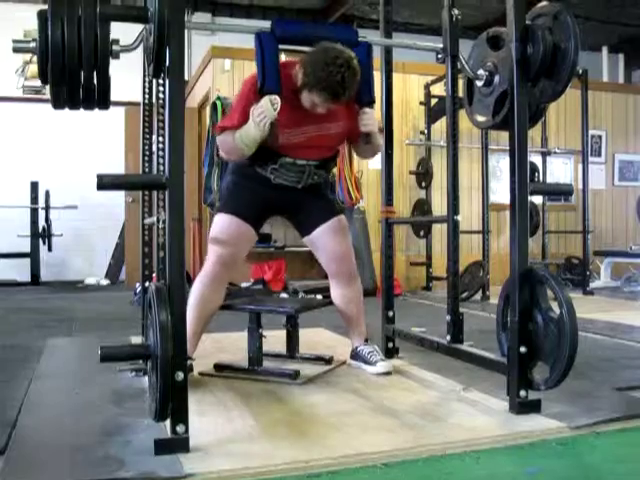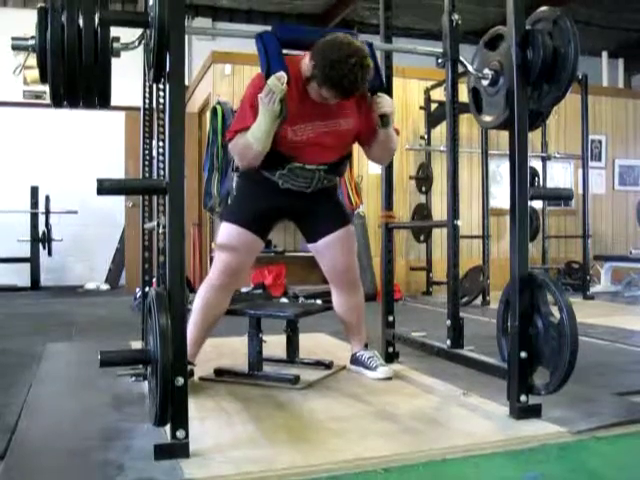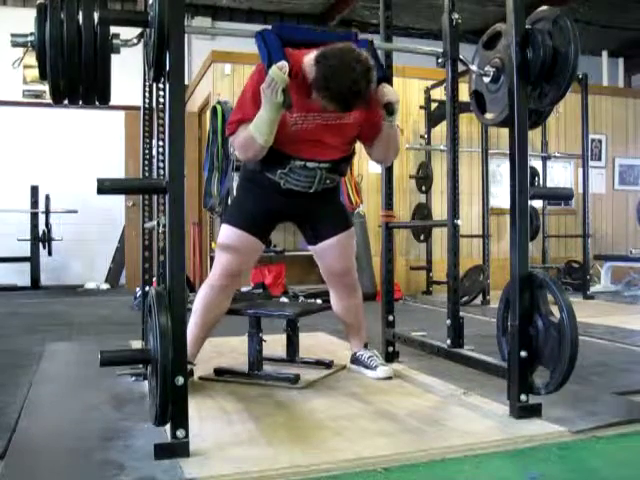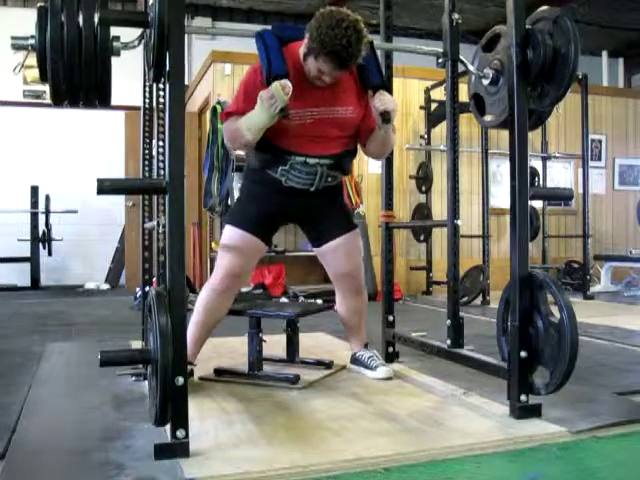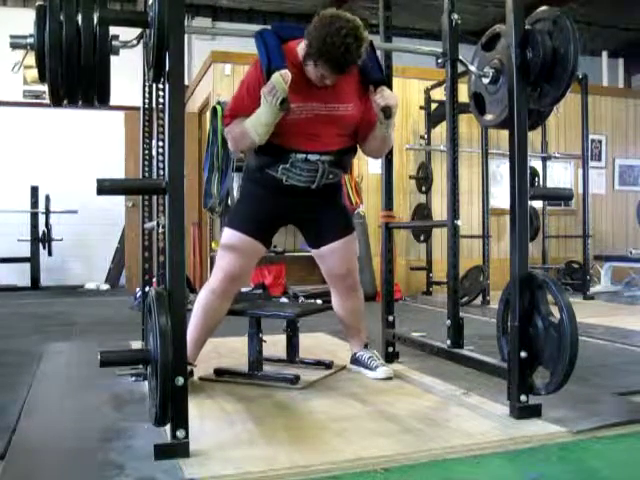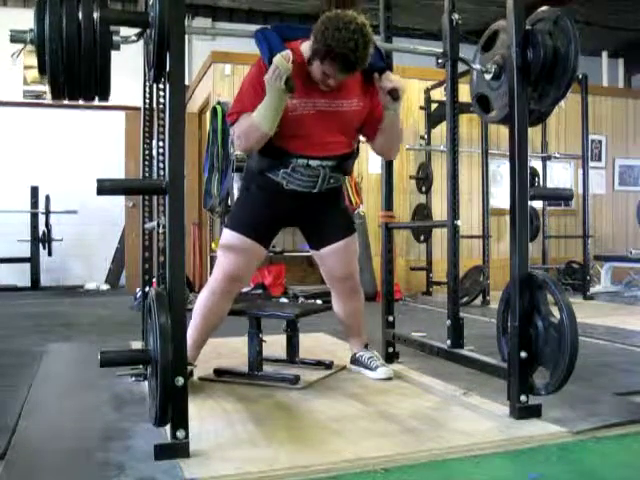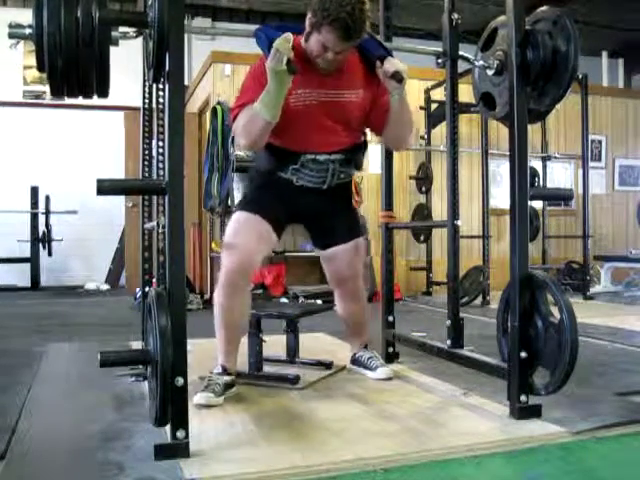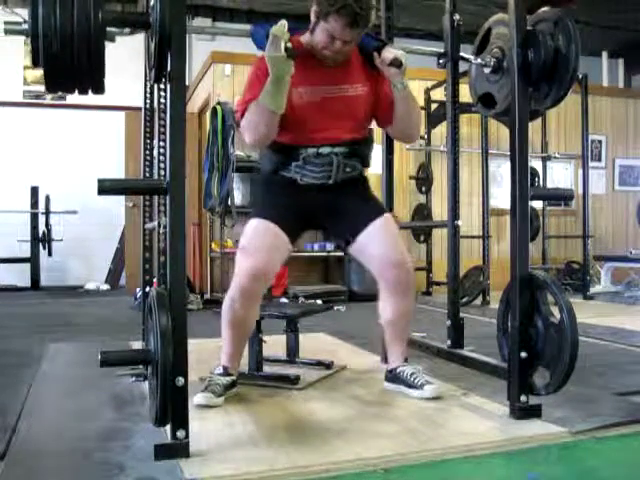
dt=0.5s
person 1, frame 1
left shoulder: (349, 95)
left elbow: (366, 151)
right elbow: (226, 150)
left wrist: (372, 135)
right wrist: (254, 129)
left hip: (310, 186)
right hip: (254, 180)
left knee: (344, 265)
right knee: (218, 263)
left ankle: (360, 346)
right ankle: (182, 354)
person 1, frame 2
left shoulder: (359, 93)
right shoulder: (273, 82)
left elbow: (381, 156)
right elbow: (242, 158)
left wrist: (385, 124)
right wrist: (266, 118)
left hip: (320, 191)
right hip: (263, 185)
left knee: (347, 275)
right knee: (224, 273)
left ankle: (360, 352)
right ankle: (185, 360)
person 1, frame 3
left shoulder: (360, 91)
right shoulder: (273, 74)
left elbow: (383, 155)
right elbow: (244, 150)
left wrist: (389, 117)
right wrist: (271, 108)
left hip: (322, 192)
right hip: (264, 186)
left knee: (345, 276)
right knee: (224, 274)
left ankle: (360, 351)
right ankle: (183, 361)
person 1, frame 4
left shoulder: (360, 81)
left elbow: (376, 150)
right elbow: (231, 138)
left wrist: (384, 123)
right wrist: (263, 114)
left hip: (325, 193)
right hip: (267, 187)
left knee: (352, 278)
right knee: (226, 276)
left ankle: (360, 351)
right ankle: (183, 361)
person 1, frame 5
left shoulder: (359, 81)
right shoulder: (270, 67)
left elbow: (375, 149)
right elbow: (235, 140)
left wrist: (385, 120)
right wrist: (268, 112)
left hip: (324, 193)
right hip: (266, 187)
left knee: (346, 278)
right knee: (225, 277)
left ankle: (359, 351)
right ankle: (182, 363)
person 1, frame 6
left shoulder: (364, 82)
right shoulder: (273, 66)
left elbow: (387, 149)
right elbow: (243, 141)
left wrist: (392, 106)
right wrist: (276, 96)
left hip: (325, 194)
right hip: (268, 188)
left knee: (347, 279)
right knee: (225, 279)
left ankle: (360, 351)
right ankle: (182, 363)
person 1, frame 7
left shoulder: (367, 72)
right shoulder: (273, 63)
left elbow: (398, 140)
right elbow: (246, 139)
left wrist: (396, 92)
right wrist: (277, 84)
left hip: (332, 191)
right hip: (275, 184)
left knee: (349, 281)
right knee: (235, 268)
left ankle: (360, 351)
right ankle: (223, 371)
person 1, frame 8
left shoulder: (370, 67)
right shoulder: (275, 61)
left elbow: (408, 133)
right elbow: (253, 137)
left wrist: (398, 80)
right wrist: (279, 77)
left hip: (347, 187)
right hip: (285, 186)
left knee: (399, 268)
right knee: (248, 277)
left ankle: (397, 367)
right ankle: (226, 373)
